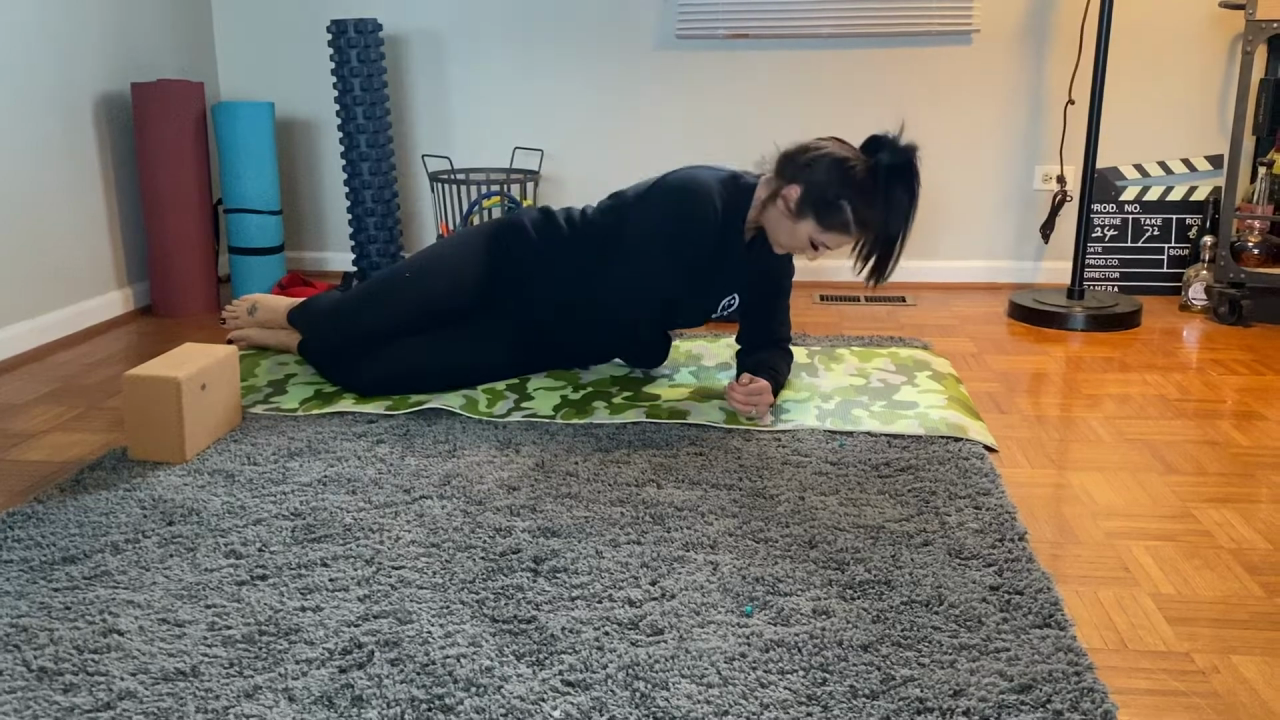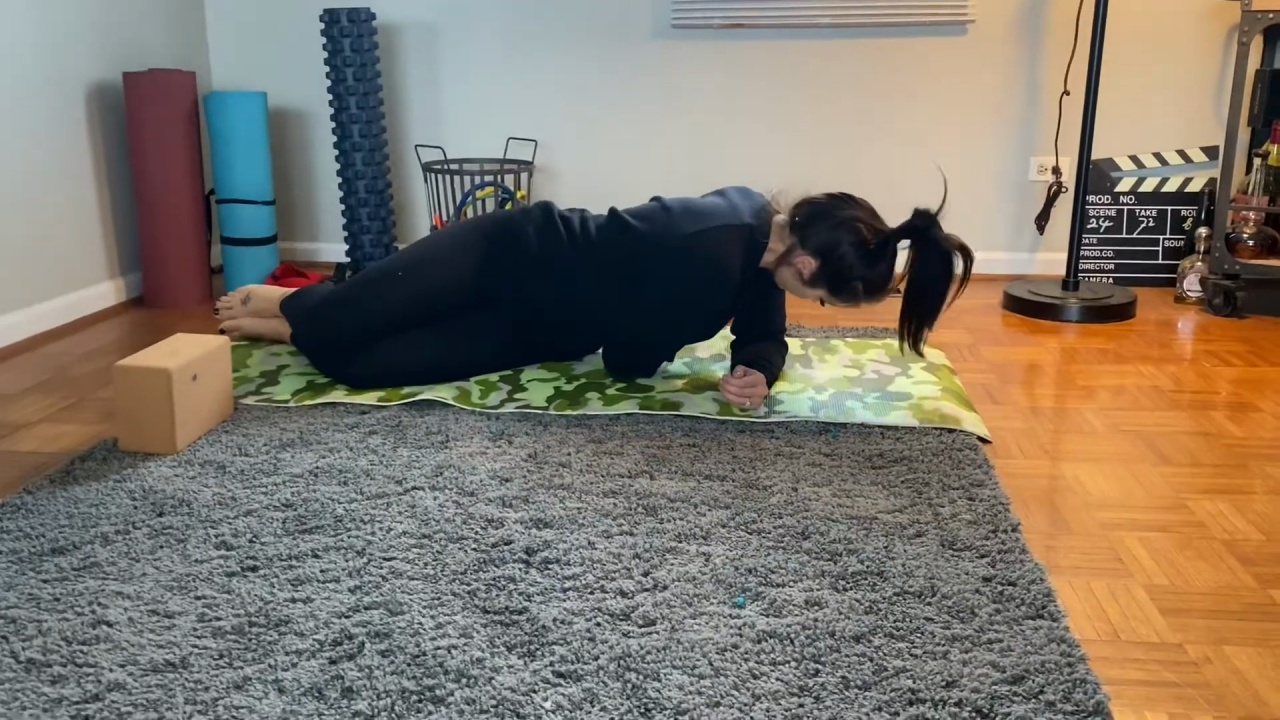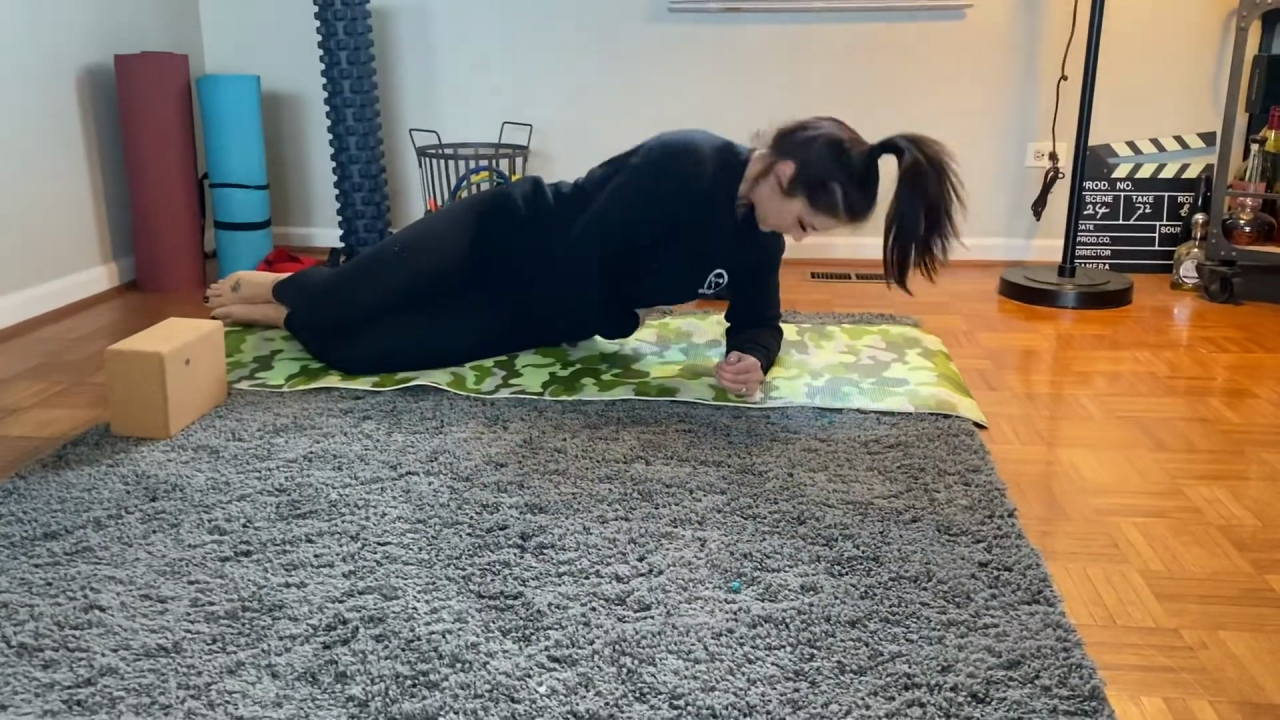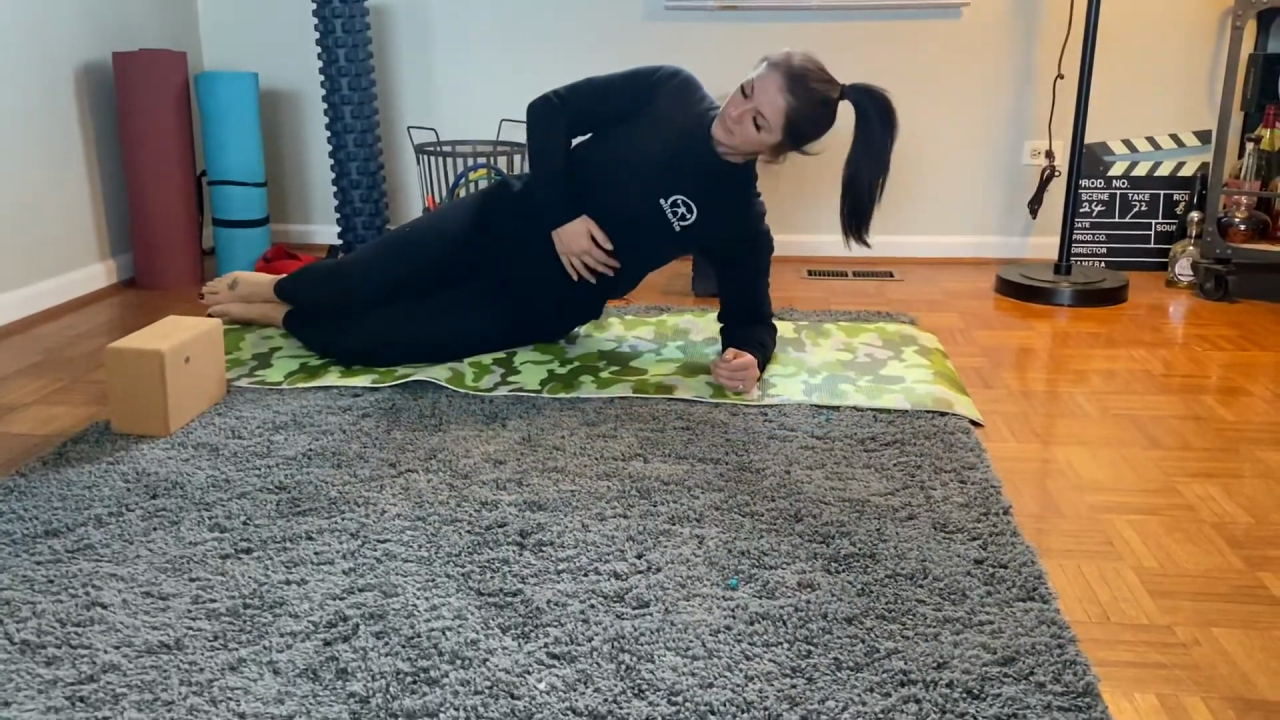
dt=1s
person 1, frame 1
left shoulder: (768, 260)
right shoulder: (694, 201)
left elbow: (768, 342)
right elbow: (627, 318)
left wrist: (760, 381)
right wrist: (656, 353)
left hip: (548, 341)
right hip: (508, 263)
left knee: (367, 372)
right knee: (351, 326)
left ankle: (287, 340)
right ankle: (288, 313)
person 1, frame 2
left shoulder: (762, 225)
right shoulder: (713, 259)
left elbow: (762, 334)
right elbow: (630, 359)
left wrist: (756, 374)
right wrist: (664, 332)
right hip: (505, 256)
left knee: (361, 366)
right knee: (345, 322)
left ankle: (279, 325)
right ankle: (277, 302)
person 1, frame 3
left shoulder: (756, 241)
right shoulder: (689, 166)
left elbow: (759, 321)
right elbow: (583, 254)
left wrist: (750, 359)
right wrist: (622, 318)
left hip: (543, 315)
right hip: (498, 235)
left knee: (353, 352)
right knee: (339, 305)
left ankle: (274, 316)
right ankle: (278, 288)
person 1, frame 4
left shoulder: (741, 220)
right shoulder: (671, 92)
left elbow: (750, 316)
right elbow: (551, 110)
left wrist: (746, 358)
right wrist: (560, 214)
left hip: (538, 308)
right hip: (503, 221)
left knee: (358, 341)
right knee: (352, 285)
left ankle: (276, 318)
right ankle: (270, 285)
